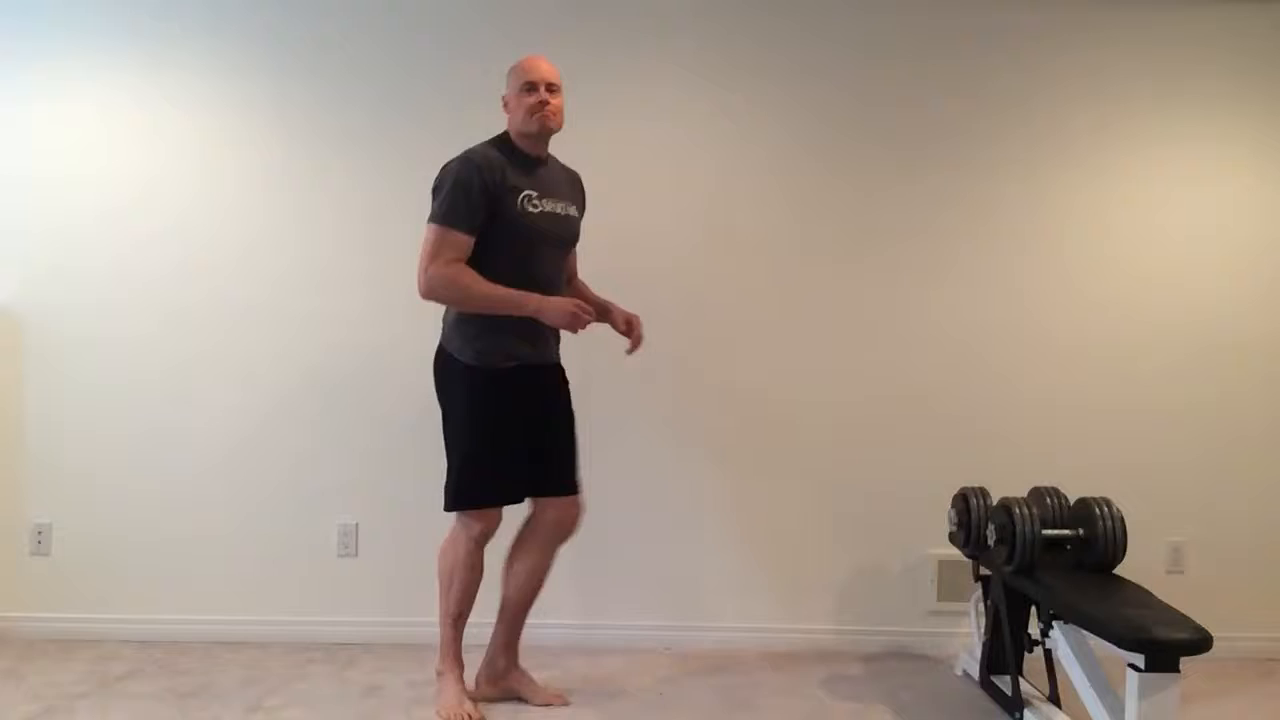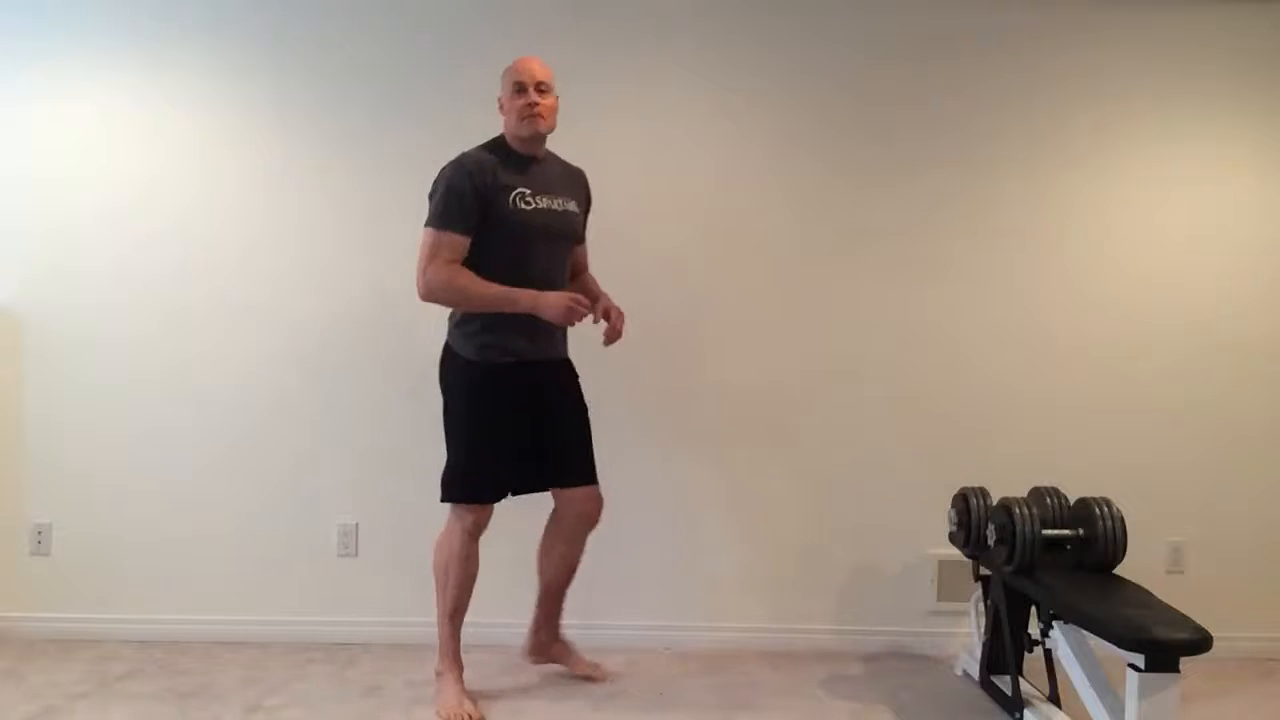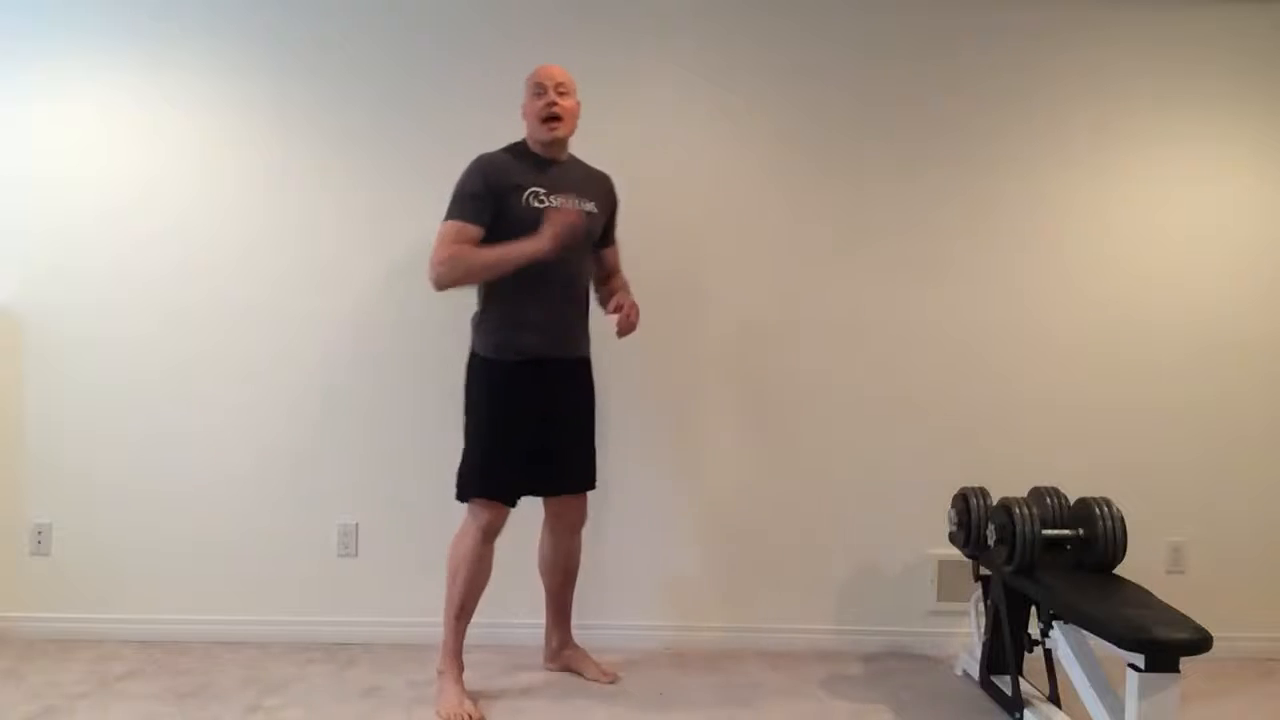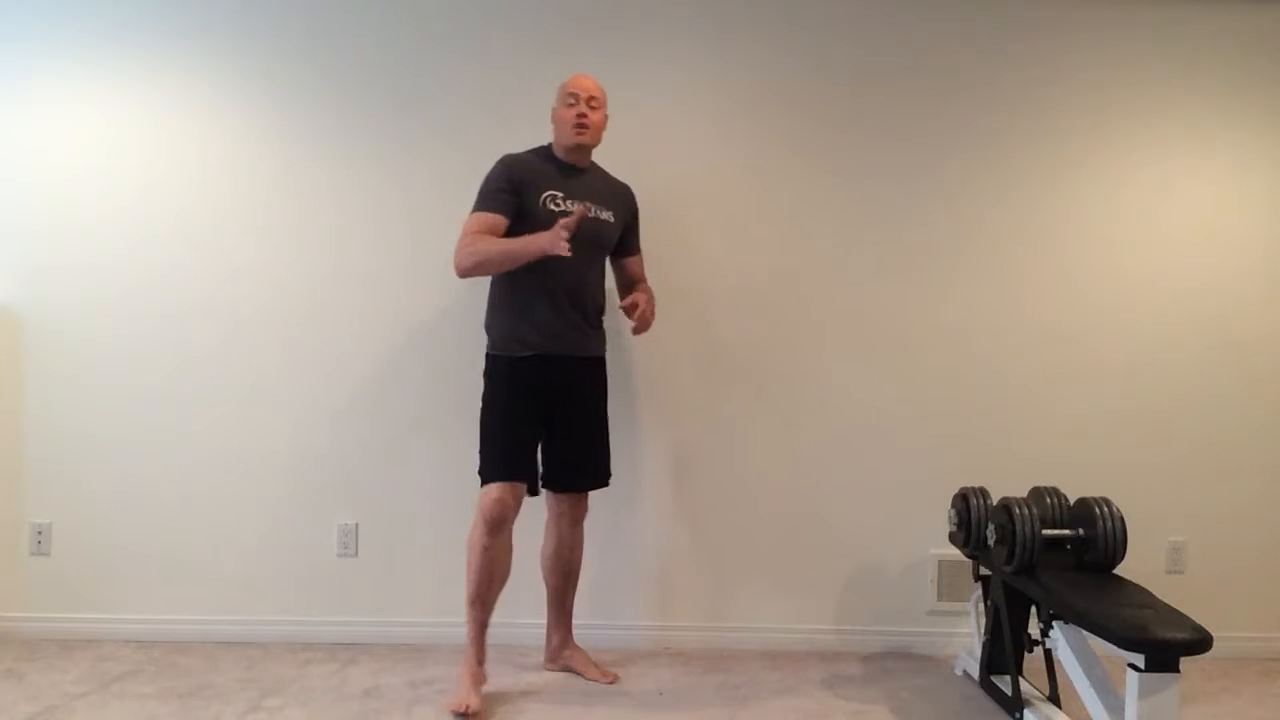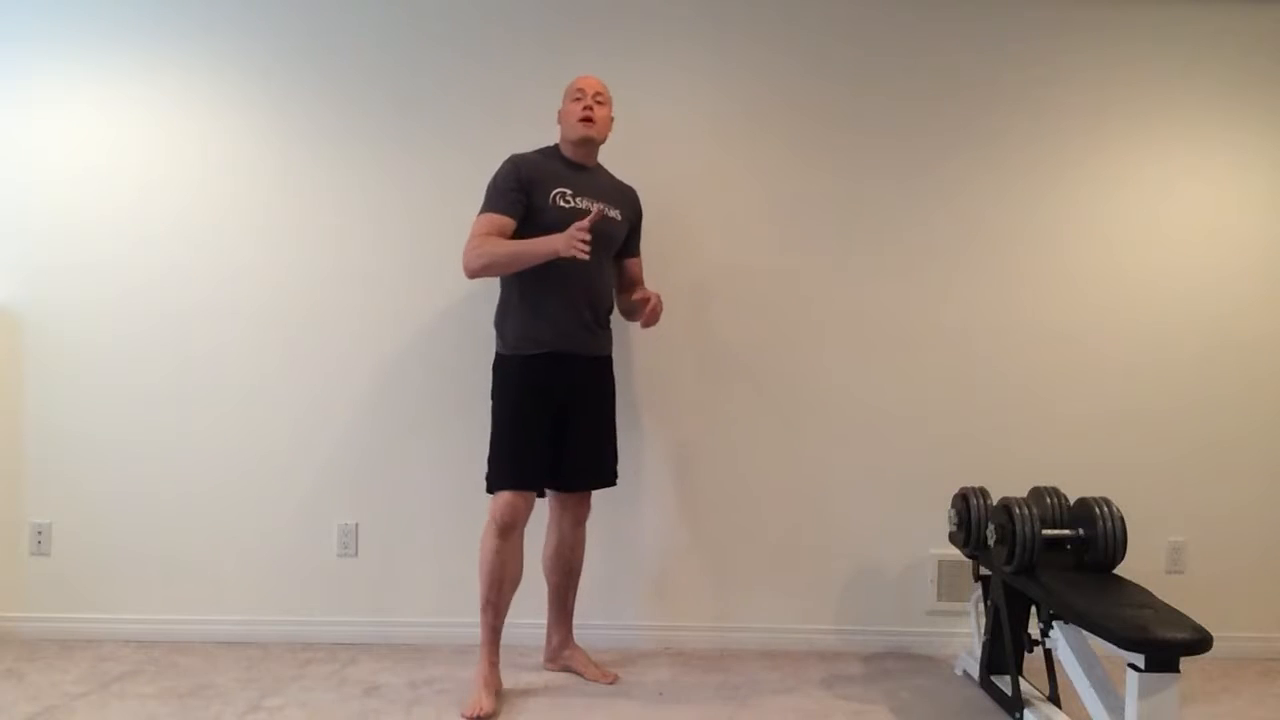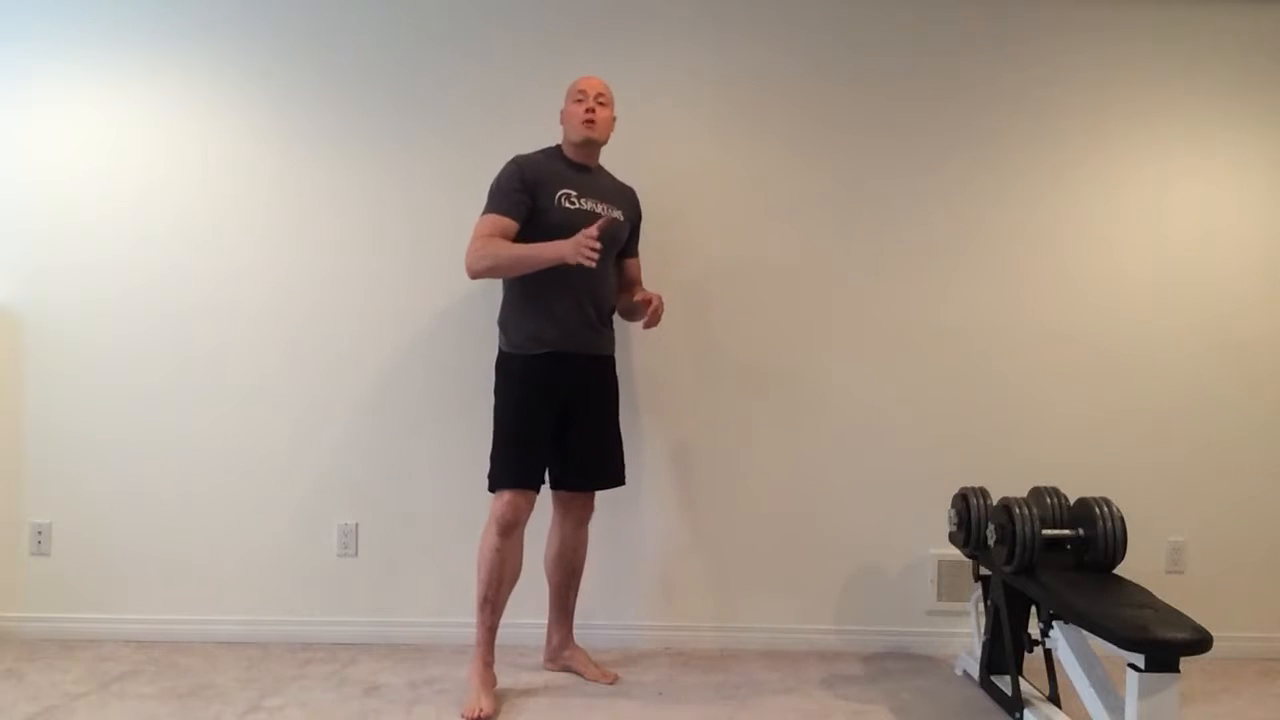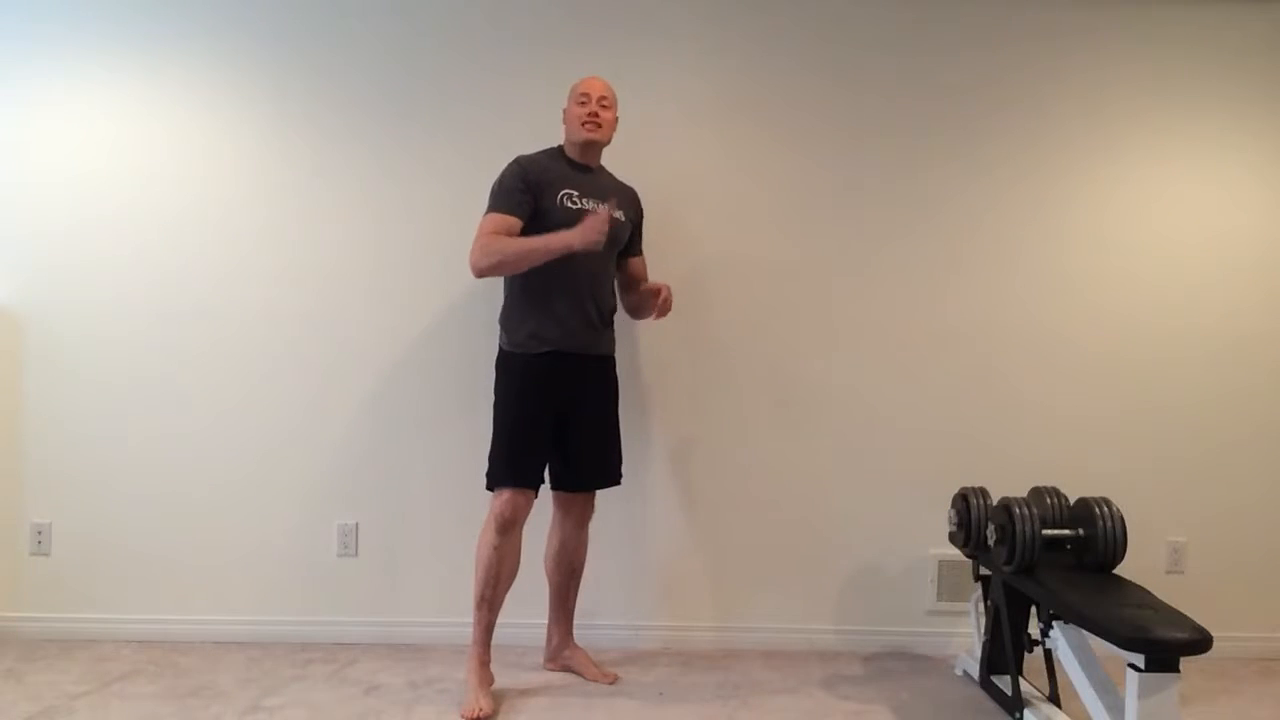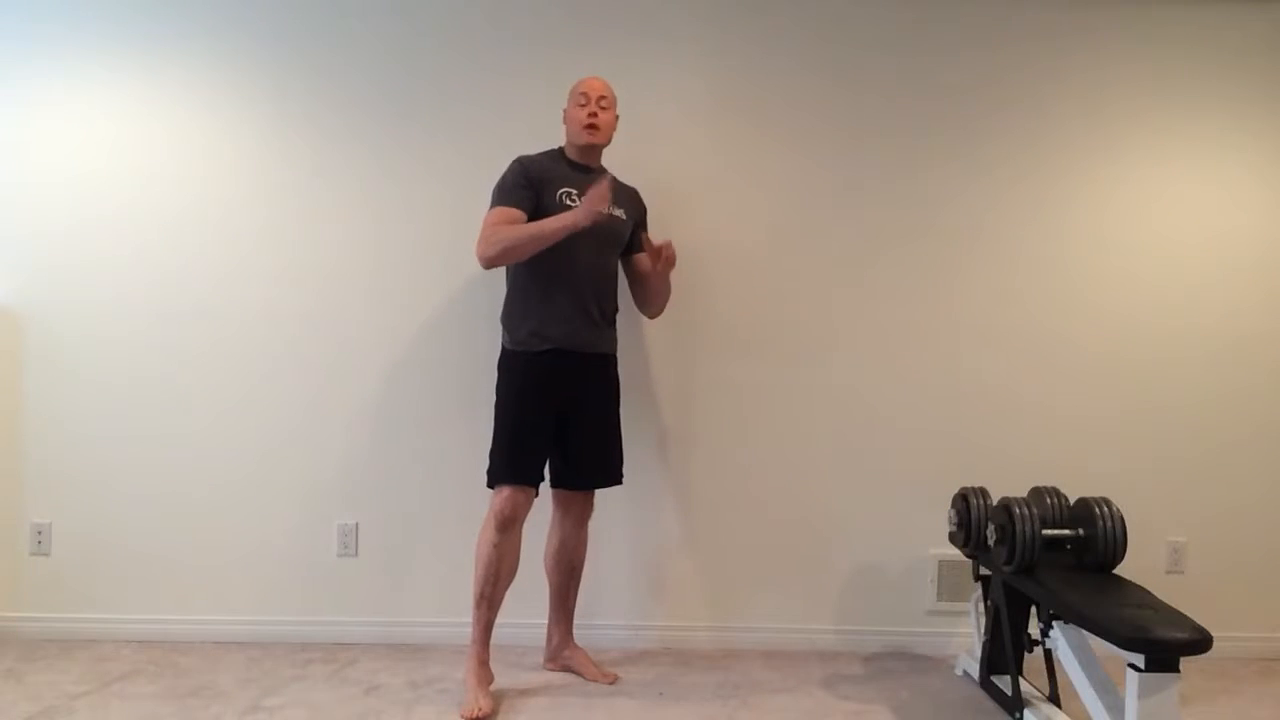
dt=0.2s
person 1, frame 1
left shoulder: (568, 184)
right shoulder: (473, 171)
right elbow: (434, 278)
left wrist: (605, 309)
right wrist: (539, 308)
left hip: (541, 371)
right hip: (478, 372)
left knee: (559, 513)
right knee: (477, 520)
left ankle: (502, 665)
person 1, frame 2
left shoulder: (573, 180)
right shoulder: (470, 174)
right elbow: (432, 280)
left wrist: (601, 300)
right wrist: (536, 302)
left hip: (551, 367)
right hip: (482, 369)
left knee: (584, 504)
right knee: (470, 516)
left ankle: (545, 635)
person 1, frame 3
left shoulder: (597, 186)
right shoulder: (491, 173)
left elbow: (607, 270)
right elbow: (441, 270)
left wrist: (624, 301)
right wrist: (534, 245)
left hip: (570, 369)
right hip: (502, 368)
left knee: (569, 511)
right knee: (486, 517)
left ankle: (559, 642)
person 1, frame 4
left shoulder: (620, 197)
right shoulder: (516, 172)
left elbow: (632, 280)
right elbow: (466, 258)
left wrist: (643, 303)
right wrist: (546, 240)
left hip: (583, 367)
right hip: (515, 362)
left knee: (571, 507)
right knee: (498, 502)
left ankle: (560, 642)
right ankle: (475, 657)
person 1, frame 5
left shoulder: (624, 197)
right shoulder: (523, 171)
left elbow: (626, 288)
right elbow: (475, 259)
left wrist: (644, 300)
right wrist: (557, 243)
left hip: (592, 366)
right hip: (526, 362)
left knee: (573, 506)
right knee: (510, 507)
left ankle: (560, 642)
right ankle: (487, 664)
person 1, frame 6
left shoulder: (624, 198)
right shoulder: (526, 172)
right elbow: (478, 259)
left wrist: (643, 302)
right wrist: (563, 248)
left hip: (595, 366)
right hip: (529, 362)
left knee: (576, 506)
right knee: (511, 507)
left ankle: (561, 643)
right ankle: (482, 663)
person 1, frame 7
left shoulder: (625, 199)
right shoulder: (528, 173)
left elbow: (631, 300)
right elbow: (482, 259)
left wrist: (653, 298)
right wrist: (570, 238)
left hip: (595, 366)
right hip: (529, 361)
left knee: (577, 505)
right knee: (509, 505)
left ankle: (561, 642)
right ankle: (478, 663)
person 1, frame 8
left shoulder: (627, 199)
right shoulder: (530, 172)
left elbow: (650, 306)
right elbow: (489, 249)
left wrist: (661, 269)
right wrist: (576, 217)
left hip: (595, 365)
right hip: (531, 359)
left knee: (576, 504)
right knee: (509, 503)
left ankle: (560, 643)
right ankle: (477, 661)
